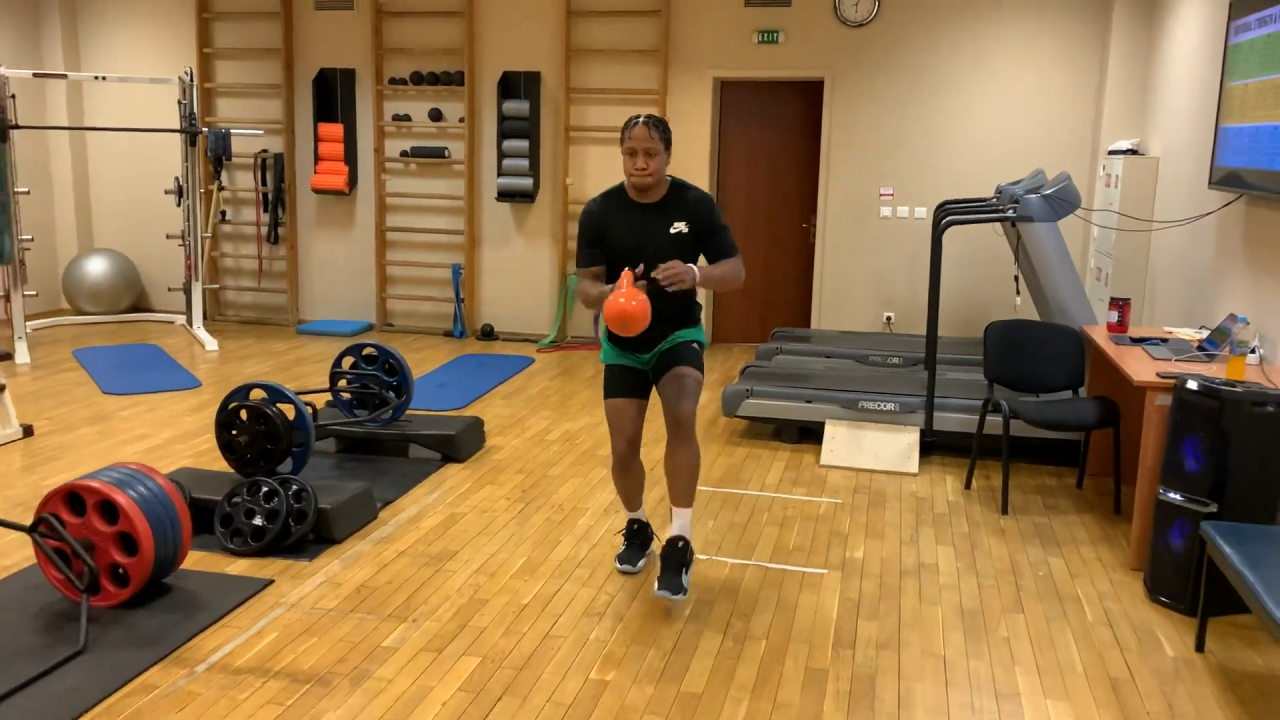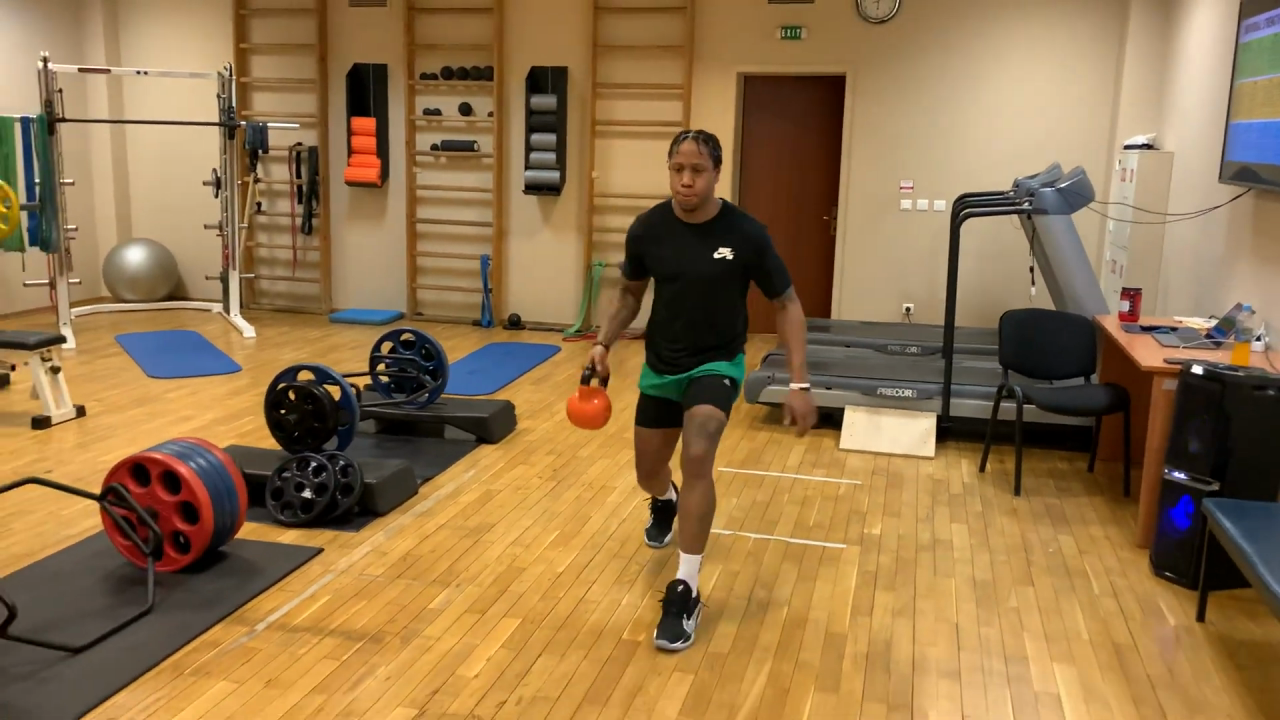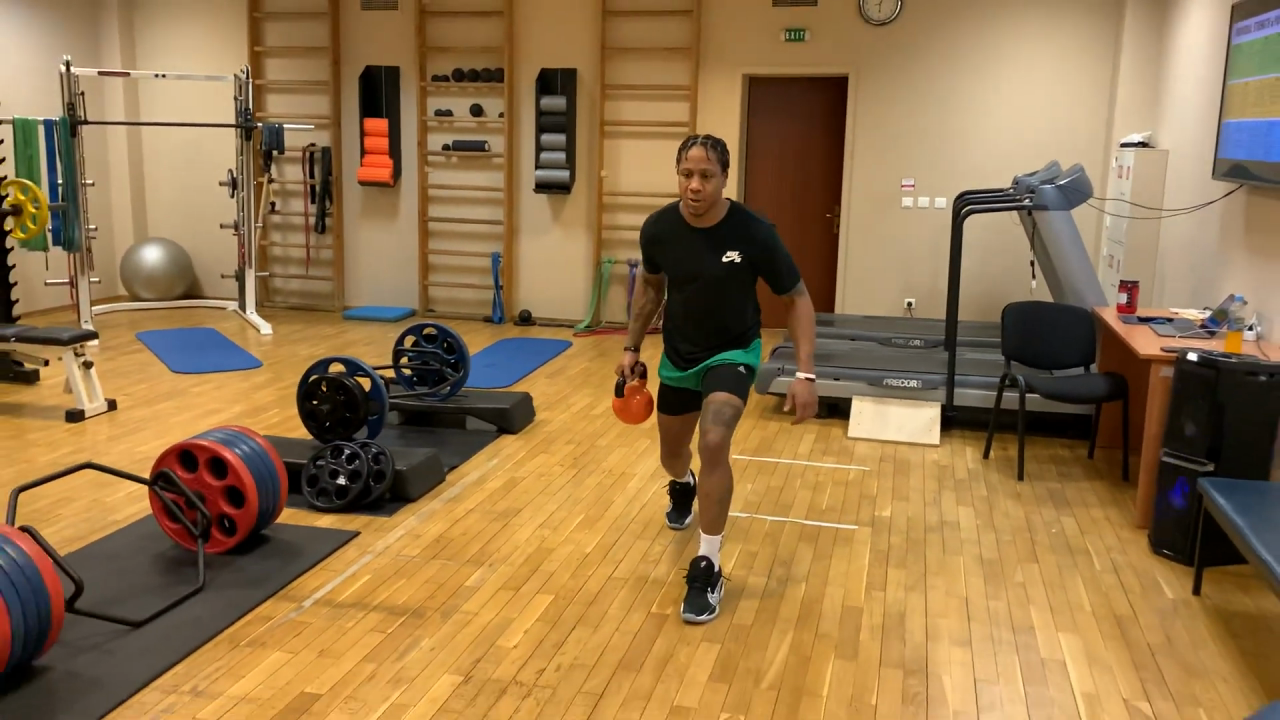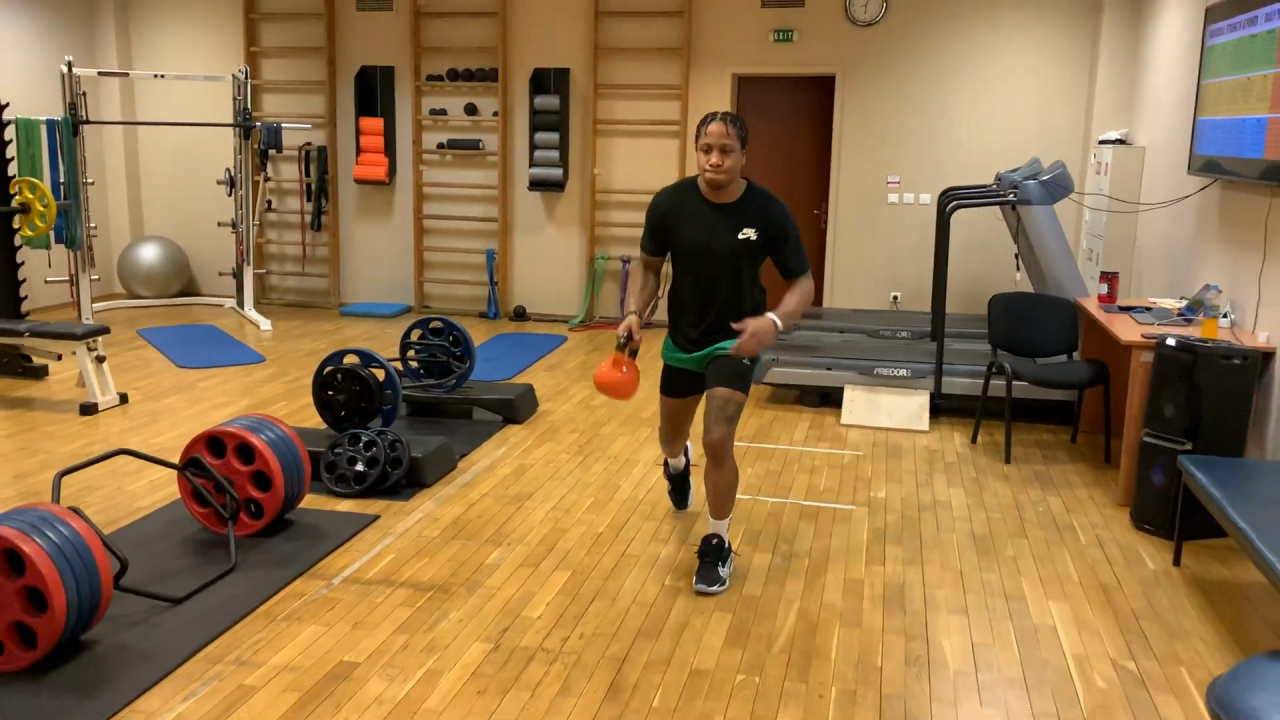
dt=0.4s
person 1, frame 1
left shoulder: (696, 205)
right shoulder: (599, 212)
left elbow: (735, 272)
right elbow: (586, 286)
left wrist: (694, 274)
right wrist: (613, 293)
left hip: (679, 334)
right hip: (623, 345)
left knee: (681, 420)
right knee: (623, 449)
left ankle: (679, 542)
right ankle: (637, 528)
person 1, frame 2
left shoulder: (746, 234)
right shoulder: (647, 229)
left elbow: (786, 303)
right elbow: (631, 290)
left wrist: (799, 383)
right wrist: (605, 341)
left hip: (717, 365)
right hip: (660, 365)
left knee: (697, 457)
right knee: (647, 474)
left ankle: (685, 590)
right ankle: (665, 502)
person 1, frame 3
left shoulder: (754, 233)
right shoulder: (658, 228)
left elbow: (797, 299)
left wrist: (804, 374)
right wrist: (632, 346)
left hip: (733, 352)
right hip: (677, 356)
left knee: (714, 444)
right knee: (671, 454)
left ankle: (707, 566)
right ankle: (683, 485)
person 1, frame 4
left shoulder: (769, 212)
right shoulder: (669, 204)
left elbow: (802, 282)
right elbow: (650, 266)
left wrist: (775, 321)
right wrist: (633, 313)
left hip: (736, 339)
right hip: (682, 339)
left knee: (717, 440)
right knee: (670, 436)
left ankle: (717, 544)
right ankle: (677, 464)
